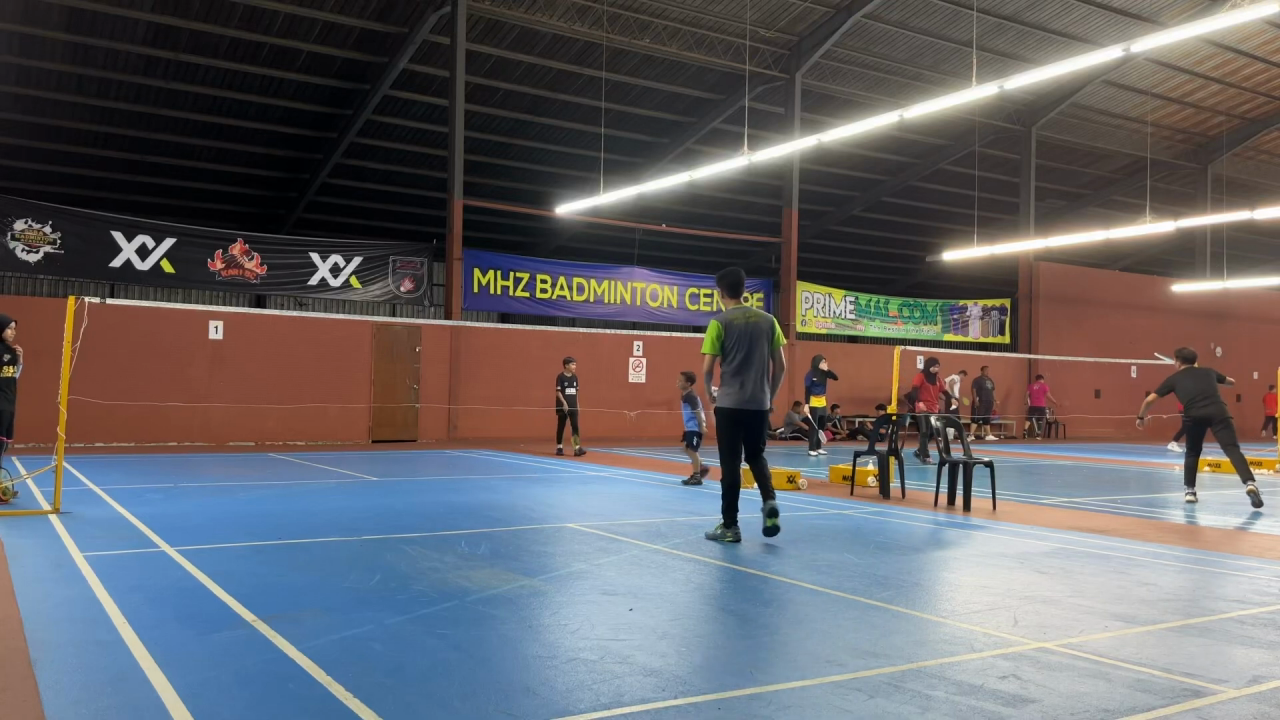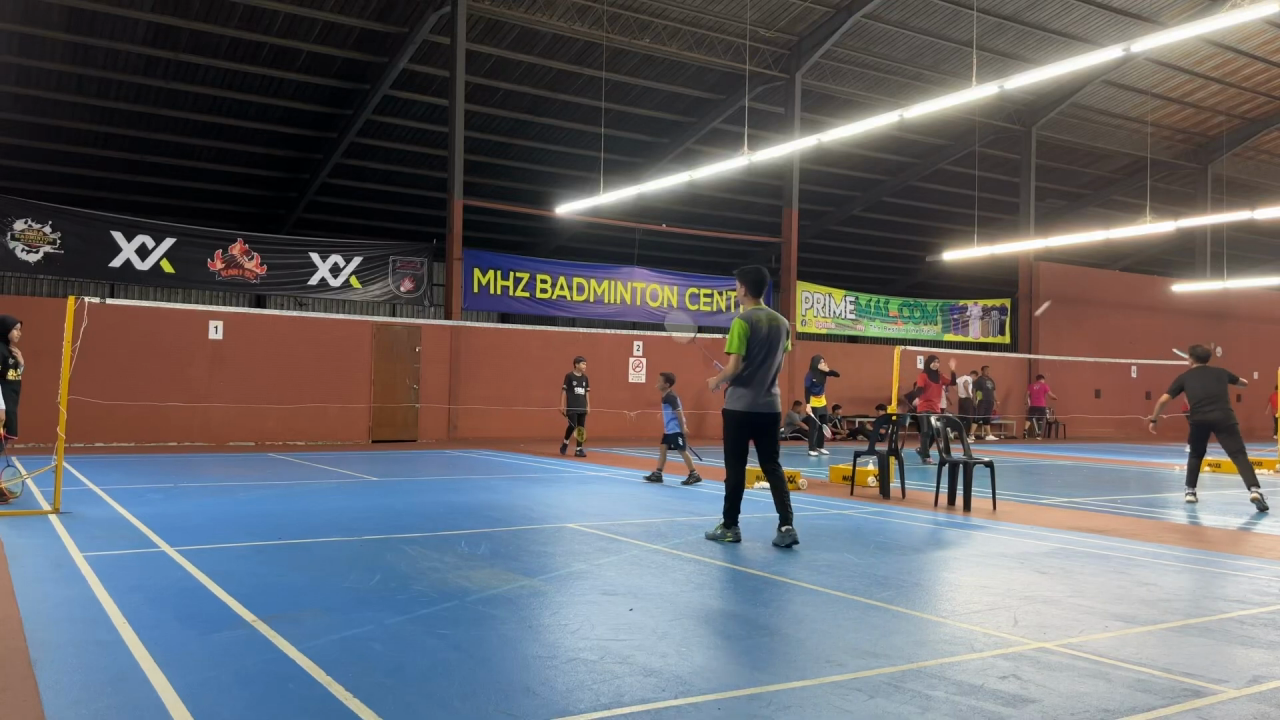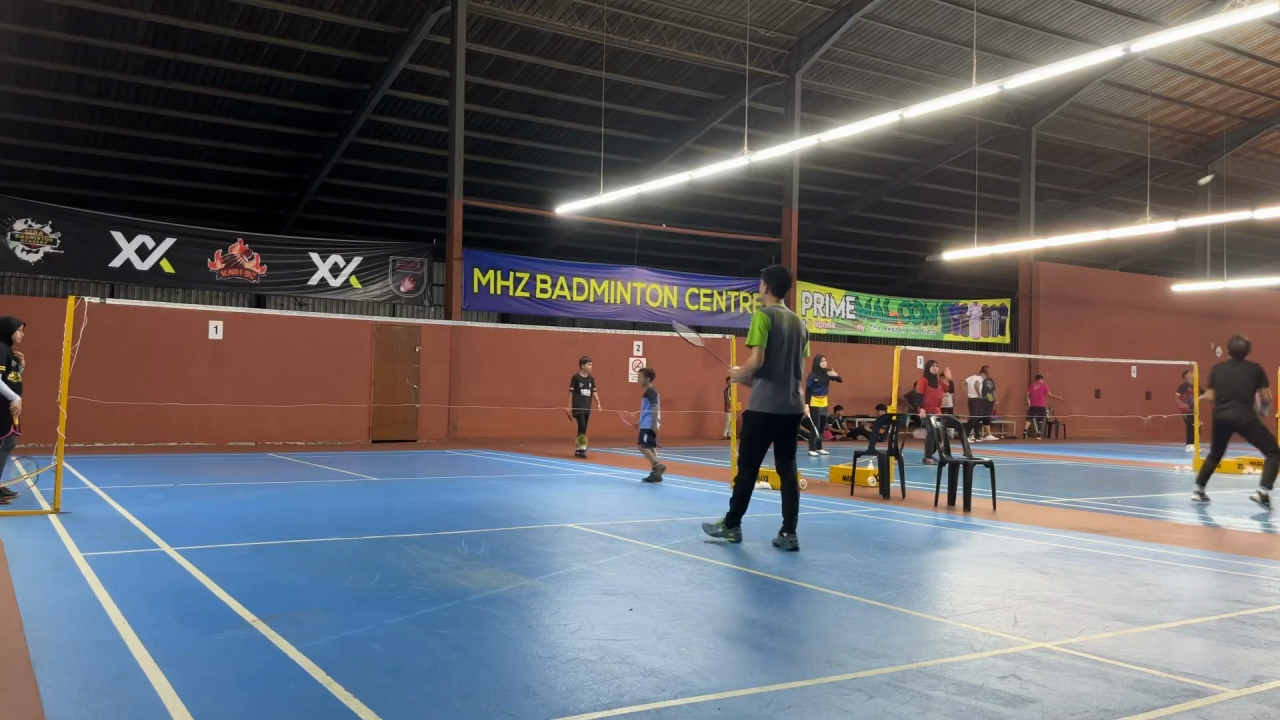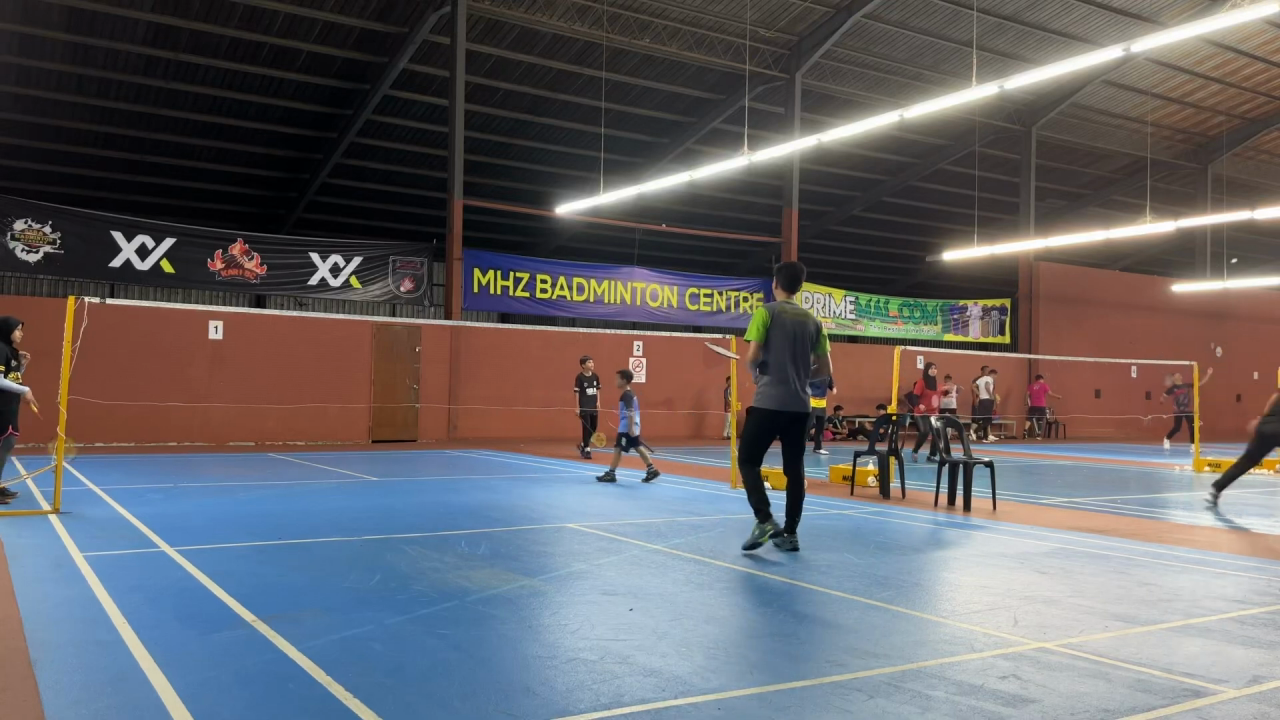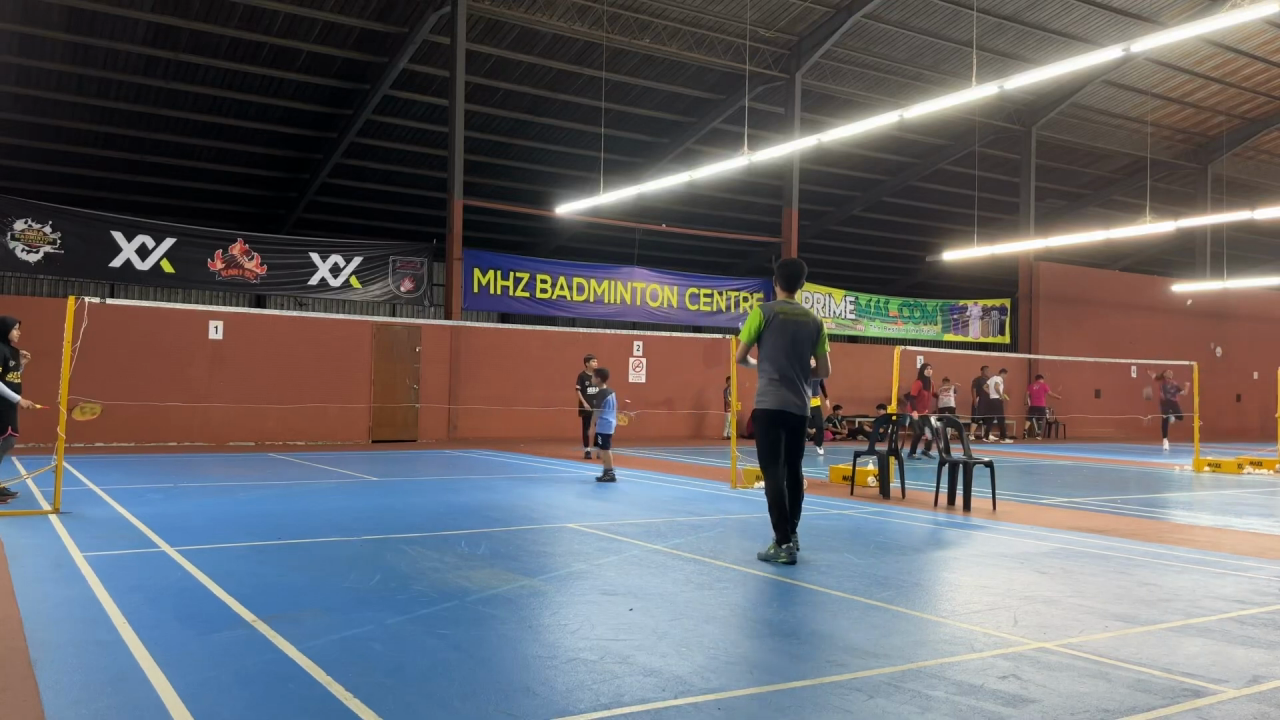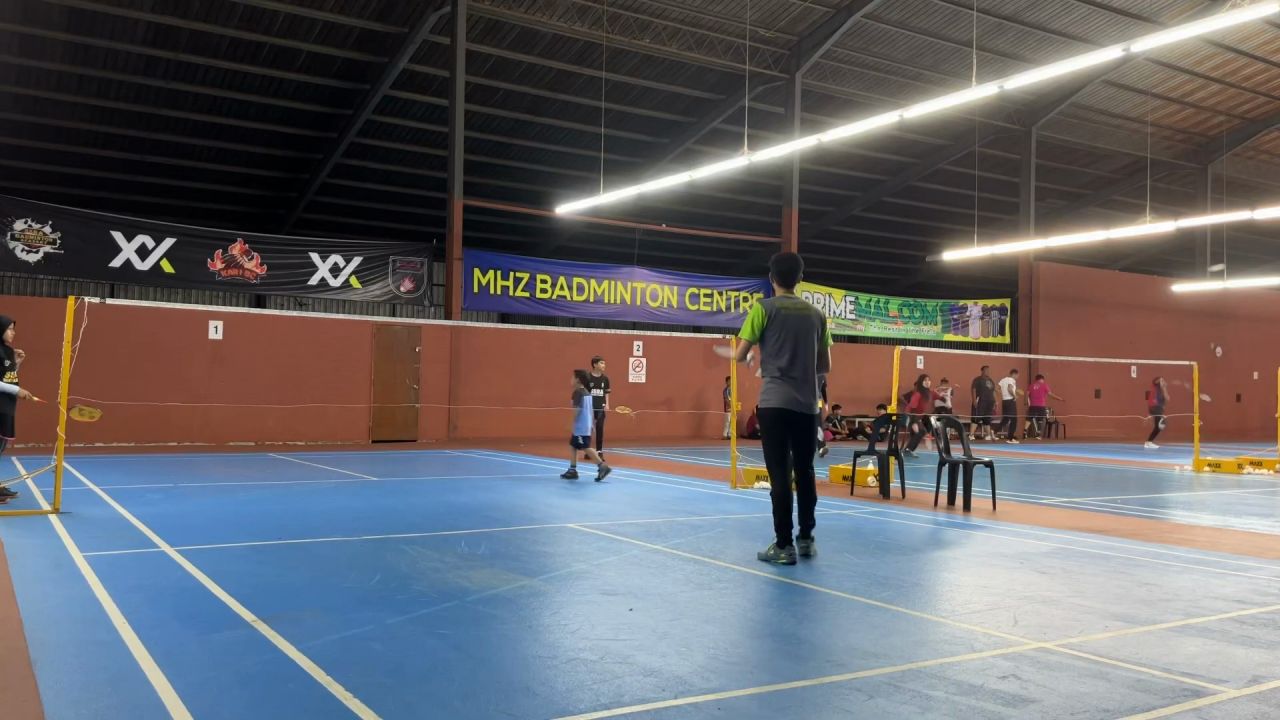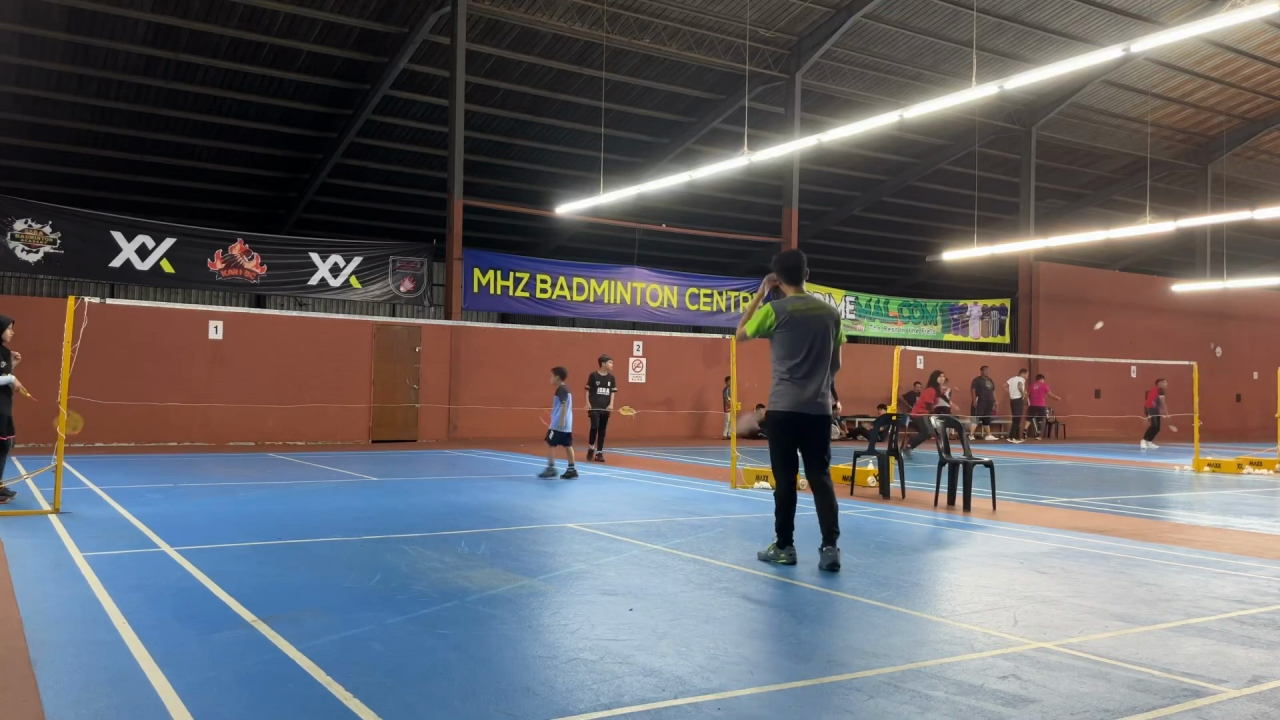
dt=0.3s
person 1, frame 1
left shoulder: (719, 322)
right shoulder: (767, 320)
left elbow: (707, 369)
right elbow: (780, 366)
left wrist: (711, 391)
left hip: (730, 404)
right hip: (759, 404)
left knee: (730, 465)
right knee: (757, 458)
left ankle: (730, 526)
right ankle: (769, 502)
person 1, frame 2
left shoulder: (743, 321)
right shoulder: (782, 323)
left elbow: (734, 368)
left wrist: (717, 382)
left hip: (741, 407)
right hip: (770, 407)
left knee: (736, 468)
right knee: (772, 466)
left ankle: (730, 527)
right ankle: (786, 527)
person 1, frame 3
left shoulder: (763, 316)
right shoulder: (800, 323)
left elbow: (756, 361)
left wrist: (740, 374)
left hip: (764, 407)
right hip: (793, 407)
left knee: (748, 467)
right knee: (788, 469)
left ankle: (731, 525)
right ankle: (789, 532)
person 1, frame 4
left shoulder: (766, 312)
right shoulder: (813, 322)
left elbow: (752, 357)
right elbow: (825, 370)
left wrist: (758, 372)
left hip: (767, 403)
right hip: (800, 406)
left knee: (748, 462)
right knee: (794, 469)
left ankle: (765, 521)
right ankle: (789, 533)
person 1, frame 5
left shoulder: (763, 312)
right shoulder: (814, 321)
left elbow: (740, 357)
right elbow: (824, 371)
left hip: (770, 405)
right hip: (799, 407)
left knee: (774, 473)
right knee: (794, 472)
left ankle: (783, 542)
right ankle: (791, 533)
person 1, frame 6
left shoulder: (764, 309)
right shoulder: (816, 315)
left elbow: (739, 355)
right elbow: (825, 366)
left wrist: (756, 358)
left hip: (775, 404)
right hip: (807, 406)
left knee: (780, 475)
right knee: (805, 471)
left ankle: (784, 546)
right ankle: (806, 536)
person 1, frame 7
left shoulder: (775, 310)
right shoulder: (830, 313)
left elbow: (741, 333)
right elbow: (836, 365)
left wrist: (759, 295)
left hip: (784, 407)
right hip: (819, 408)
left knee: (786, 478)
right knee: (820, 476)
left ankle: (784, 546)
right ankle: (830, 546)
